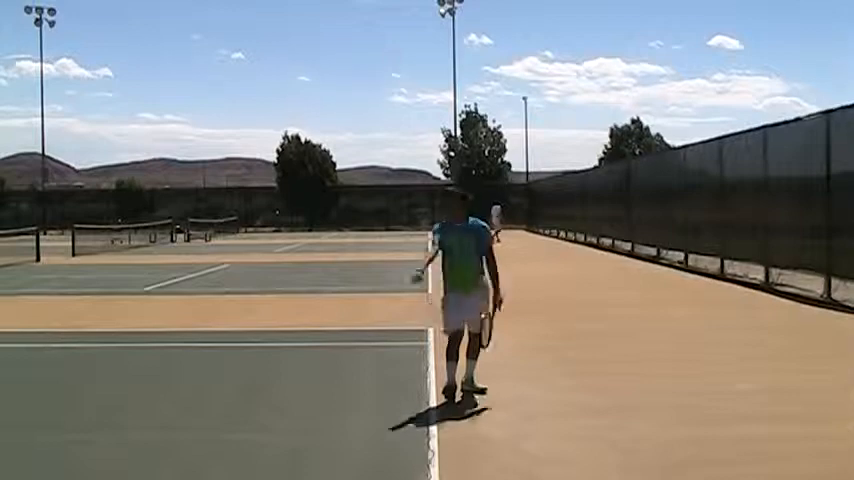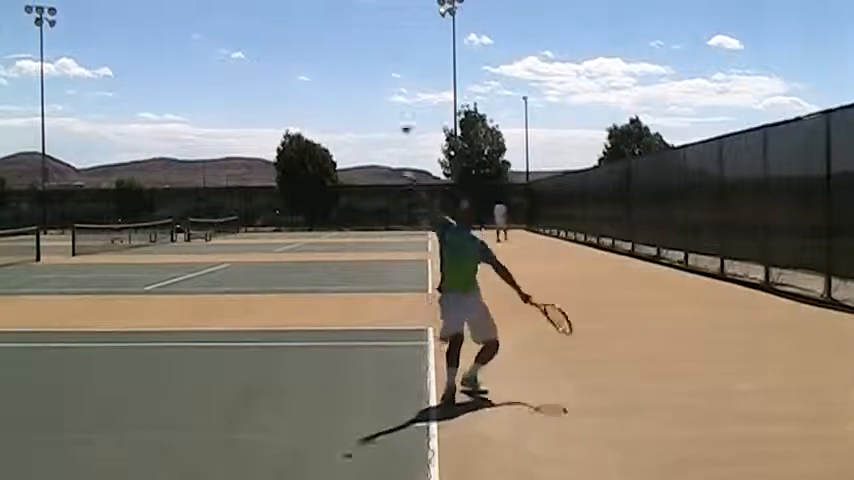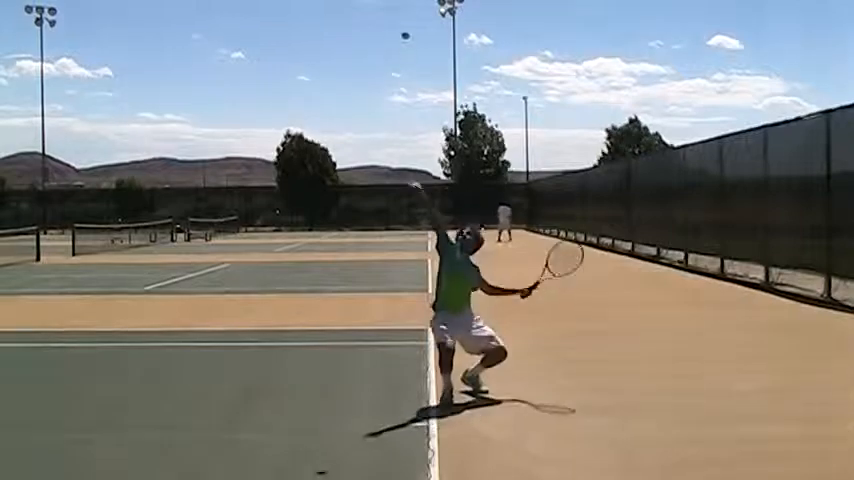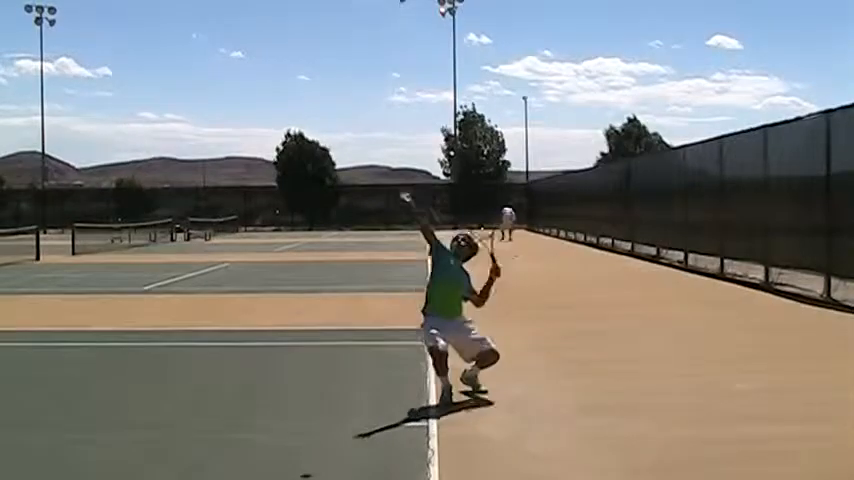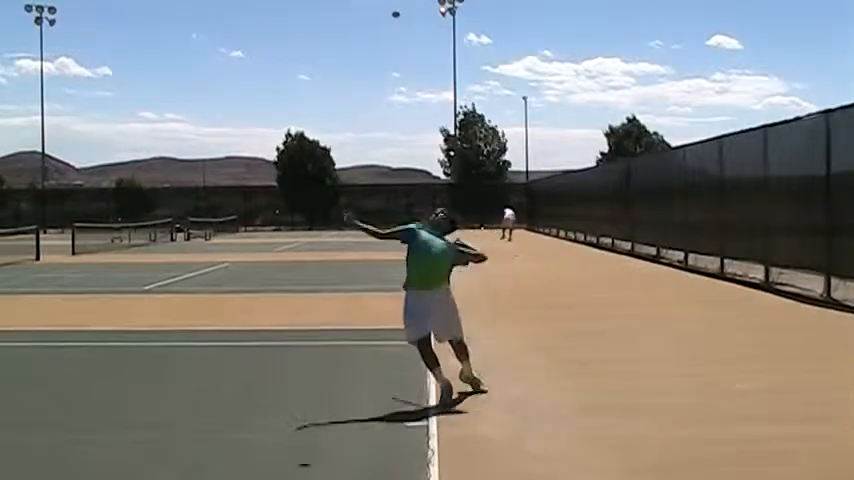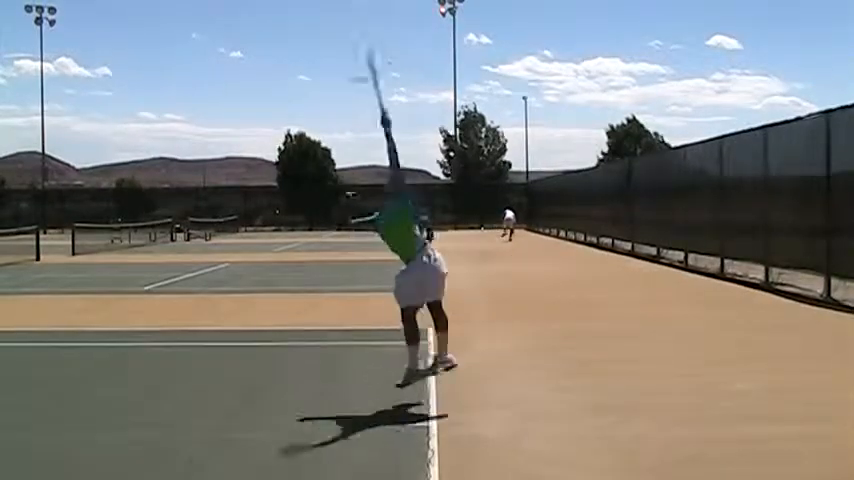
dt=0.2s
person 1, frame 1
left shoulder: (480, 228)
right shoulder: (441, 229)
left elbow: (490, 260)
right elbow: (436, 250)
left wrist: (497, 290)
right wrist: (424, 267)
left hip: (477, 289)
right hip: (454, 292)
left knee: (475, 335)
right knee: (455, 335)
left ankle: (468, 379)
right ankle: (450, 382)
person 1, frame 2
left shoulder: (478, 245)
right shoulder: (447, 229)
left elbow: (499, 267)
right elbow: (438, 218)
left wrist: (520, 292)
left hip: (472, 296)
right hip: (452, 297)
left knee: (492, 342)
right knee: (456, 339)
left ankle: (470, 377)
right ankle: (450, 386)
person 1, frame 3
left shoulder: (472, 270)
right shoulder: (449, 251)
left elbow: (488, 289)
right elbow: (437, 224)
left wrist: (519, 291)
right wrist: (424, 197)
left hip: (466, 317)
right hip: (444, 317)
left knee: (499, 352)
right knee: (446, 349)
left ankle: (472, 375)
right ankle: (447, 388)
person 1, frame 4
left shoulder: (464, 276)
right shoulder: (443, 257)
left elbow: (479, 301)
right elbow: (427, 231)
left wrist: (491, 280)
right wrist: (411, 206)
left hip: (458, 323)
right hip: (434, 322)
left knee: (491, 355)
right knee: (439, 352)
left ankle: (470, 375)
right ankle: (446, 386)
person 1, frame 5
left shoulder: (450, 247)
right shoulder: (415, 231)
left elbow: (480, 257)
right elbow: (382, 235)
left wrist: (461, 247)
right wrist: (357, 223)
left hip: (440, 294)
right hip: (416, 296)
left knee: (457, 342)
right knee: (423, 344)
left ankle: (468, 375)
right ankle: (444, 384)
person 1, frame 6
left shoulder: (400, 197)
right shoulder: (380, 219)
left elbow: (395, 171)
left wrist: (387, 130)
left hip: (425, 259)
right hip: (412, 266)
left knee: (433, 304)
right knee: (407, 314)
left ankle: (443, 355)
right ankle: (413, 366)
